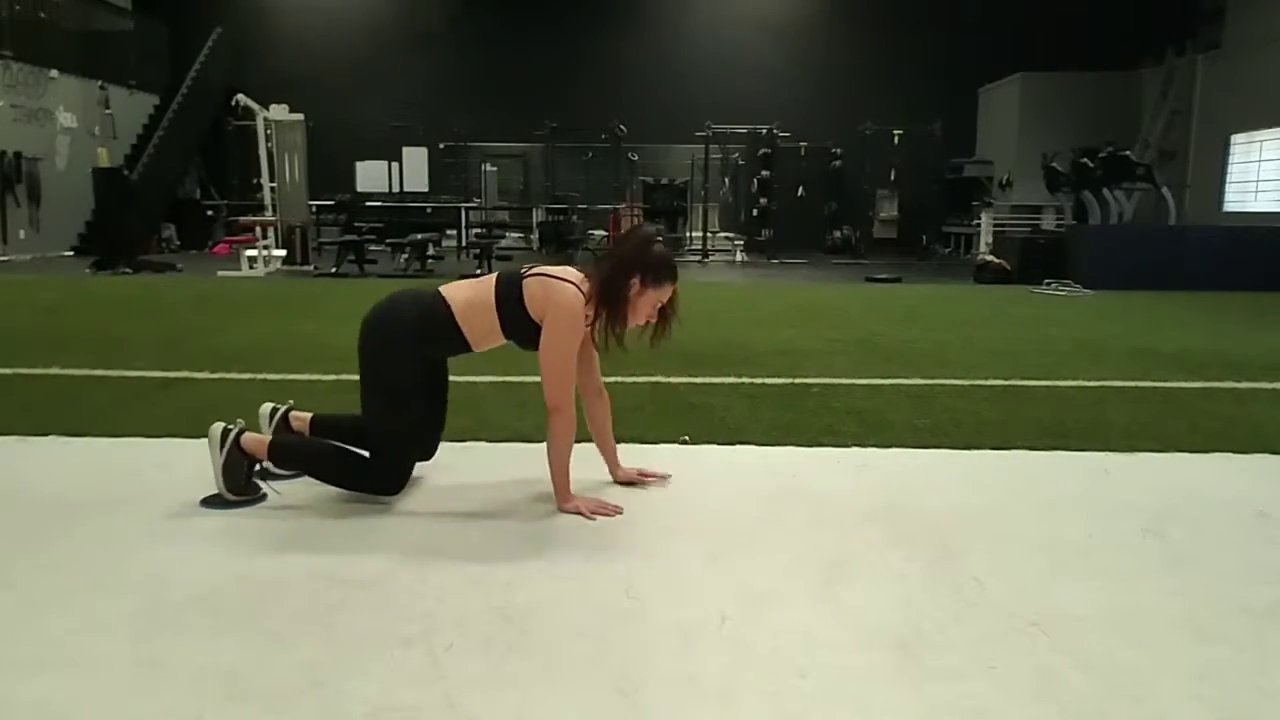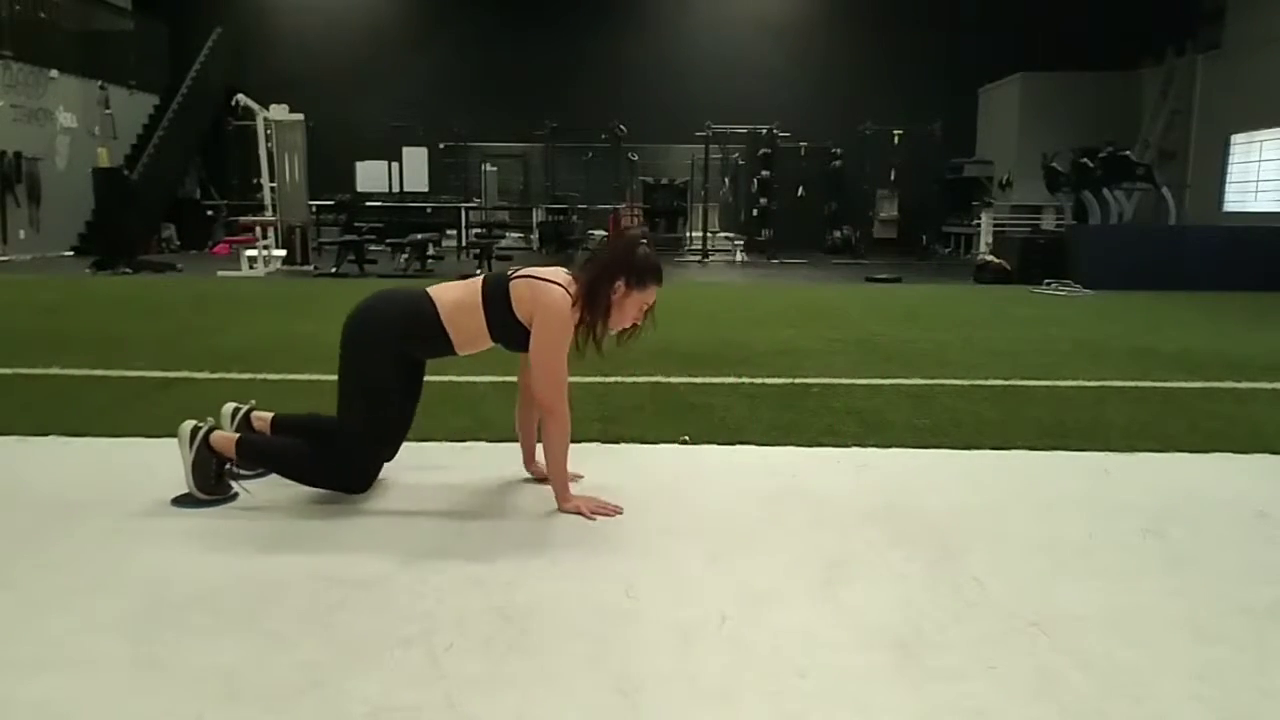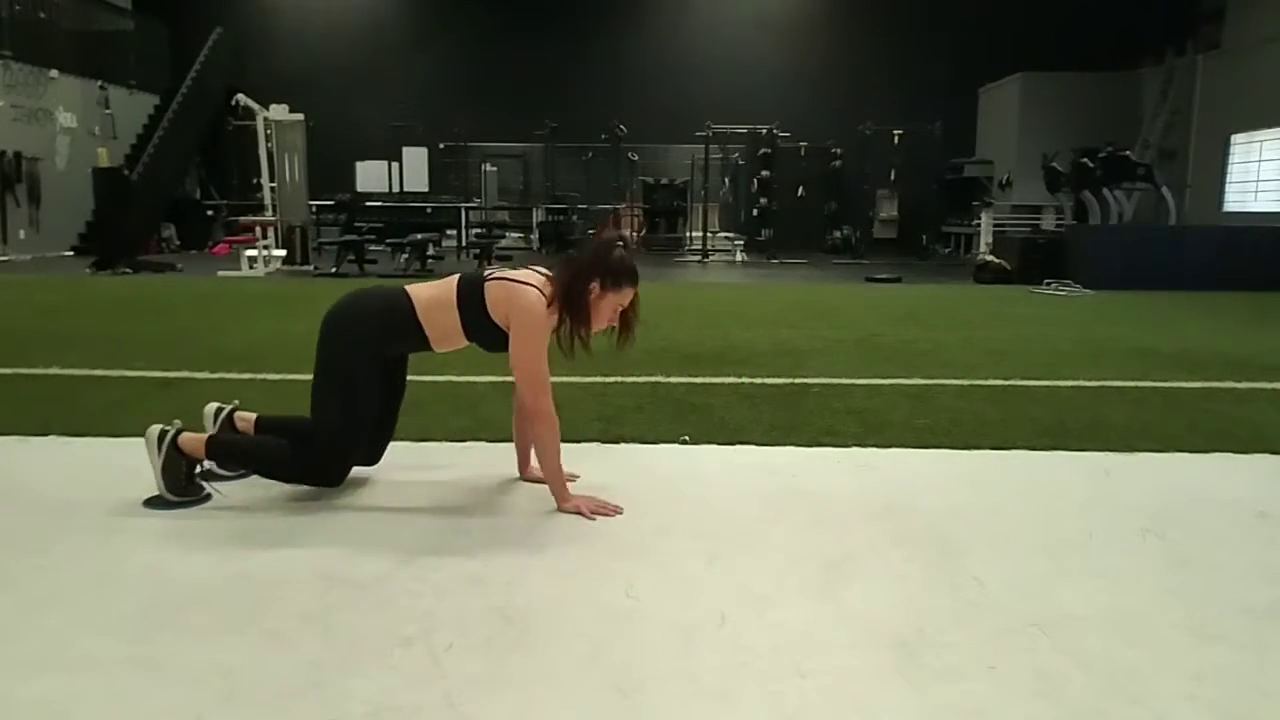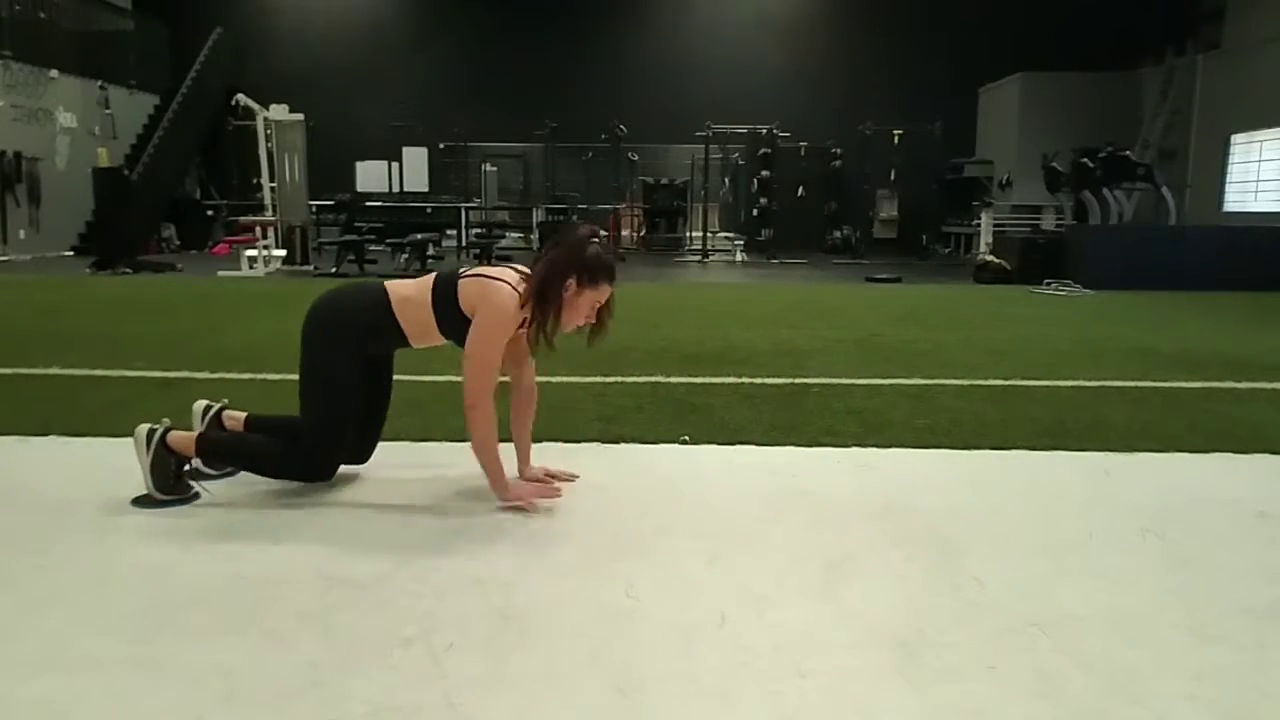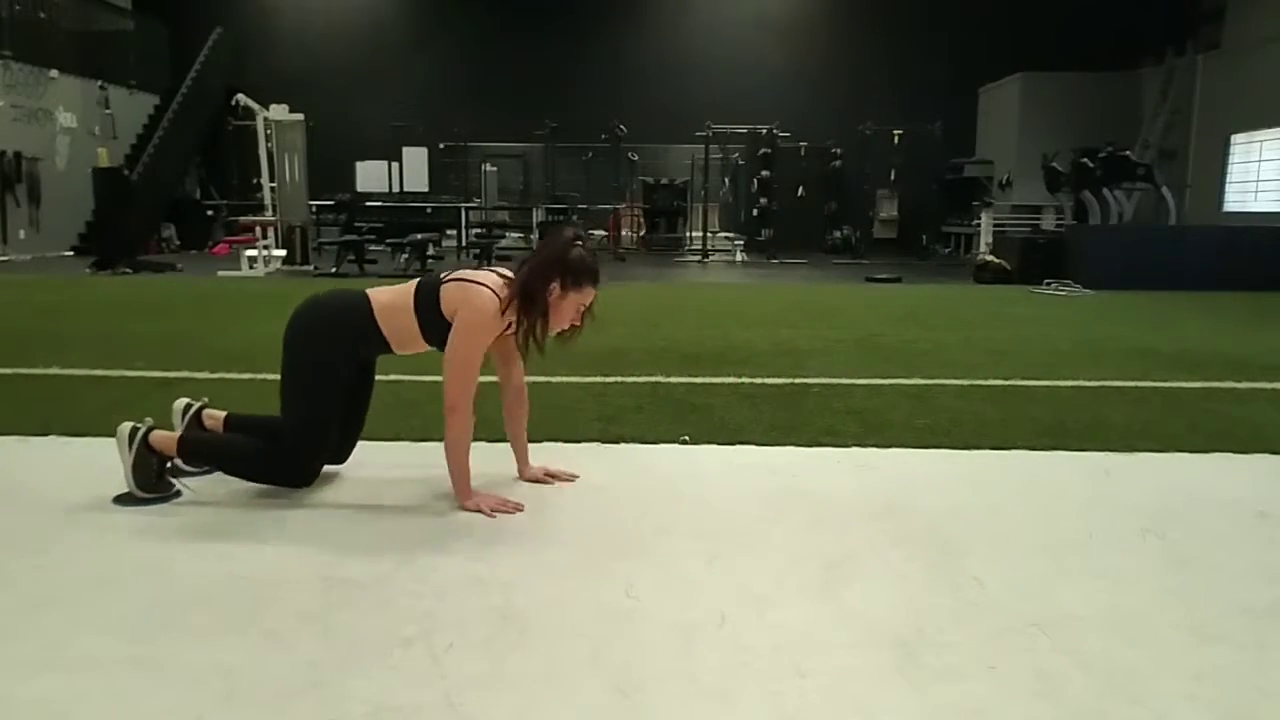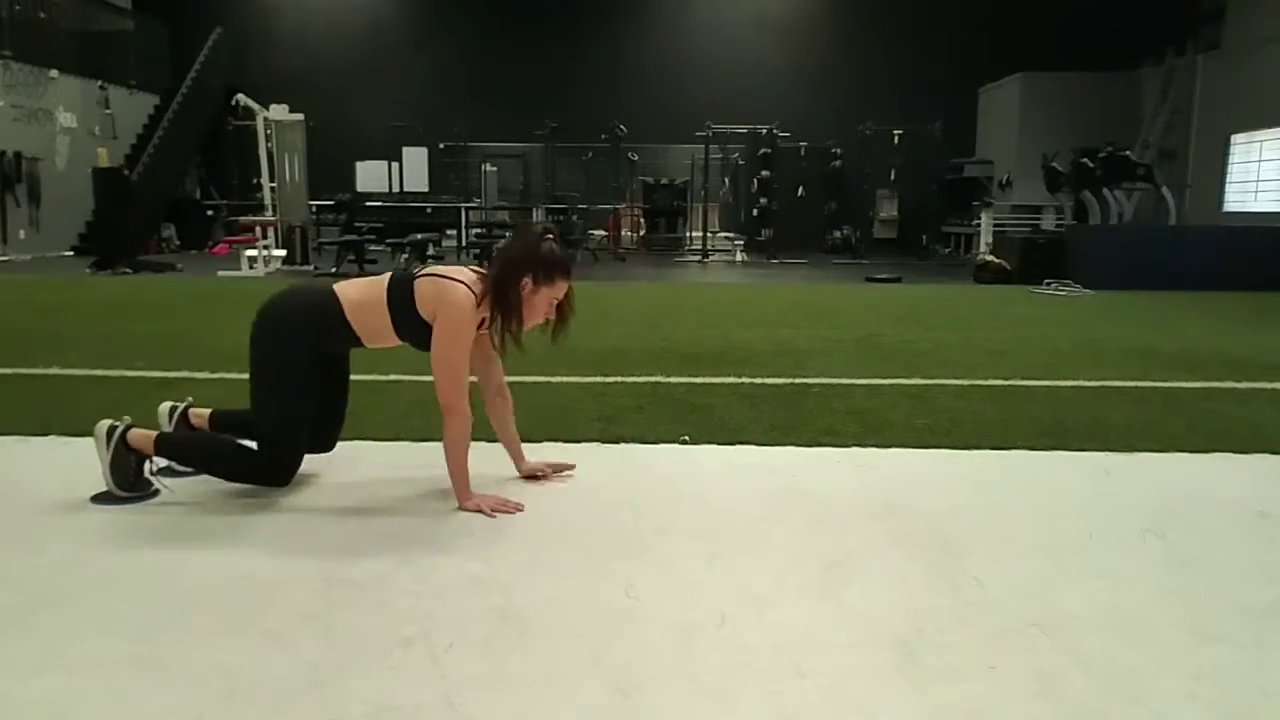
dt=0.1s
person 1, frame 1
left shoulder: (587, 293)
right shoulder: (568, 301)
left elbow: (591, 388)
right elbow: (559, 406)
left wrist: (615, 467)
right wrist: (564, 494)
left hip: (423, 332)
right hip: (399, 331)
left knee: (416, 444)
right knee: (387, 476)
left ankle: (289, 421)
right ankle: (245, 443)
person 1, frame 2
left shoulder: (568, 292)
right shoulder: (554, 303)
left elbow: (531, 385)
right elbow: (550, 406)
left wrist: (531, 460)
right wrist: (567, 495)
left hip: (403, 333)
right hip: (380, 331)
left knee: (376, 442)
right knee: (353, 472)
left ankle: (254, 421)
right ankle: (210, 440)
person 1, frame 3
left shoulder: (546, 292)
right shoulder: (531, 305)
left elbow: (528, 391)
right elbow: (537, 407)
left wrist: (527, 465)
right wrist: (563, 495)
left hip: (383, 331)
right hip: (361, 328)
left knee: (366, 448)
right knee: (327, 465)
left ankle: (237, 422)
right ankle: (182, 443)
person 1, frame 4
left shoulder: (528, 291)
right shoulder: (503, 301)
left elbow: (522, 382)
right elbow: (477, 404)
left wrist: (525, 463)
right wrist: (501, 485)
left hip: (367, 330)
right hip: (340, 326)
left knee: (354, 448)
right knee: (315, 463)
left ankle: (224, 420)
right ankle: (168, 442)
person 1, frame 5
left shoulder: (512, 295)
right shoulder: (484, 305)
left elbow: (513, 384)
right elbow: (457, 408)
left wrist: (525, 465)
right wrist: (465, 493)
left hip: (351, 336)
right hip: (324, 331)
left knee: (333, 447)
right knee: (296, 468)
left ankle: (204, 420)
right ankle: (151, 442)
person 1, frame 6
left shoulder: (485, 290)
right shoulder: (458, 300)
left elbow: (493, 382)
right elbow: (454, 407)
left wrist: (520, 461)
right wrist: (465, 494)
left hip: (322, 329)
right hip: (291, 326)
left knee: (317, 438)
right knee: (275, 467)
left ankle: (190, 418)
right ankle: (128, 439)
